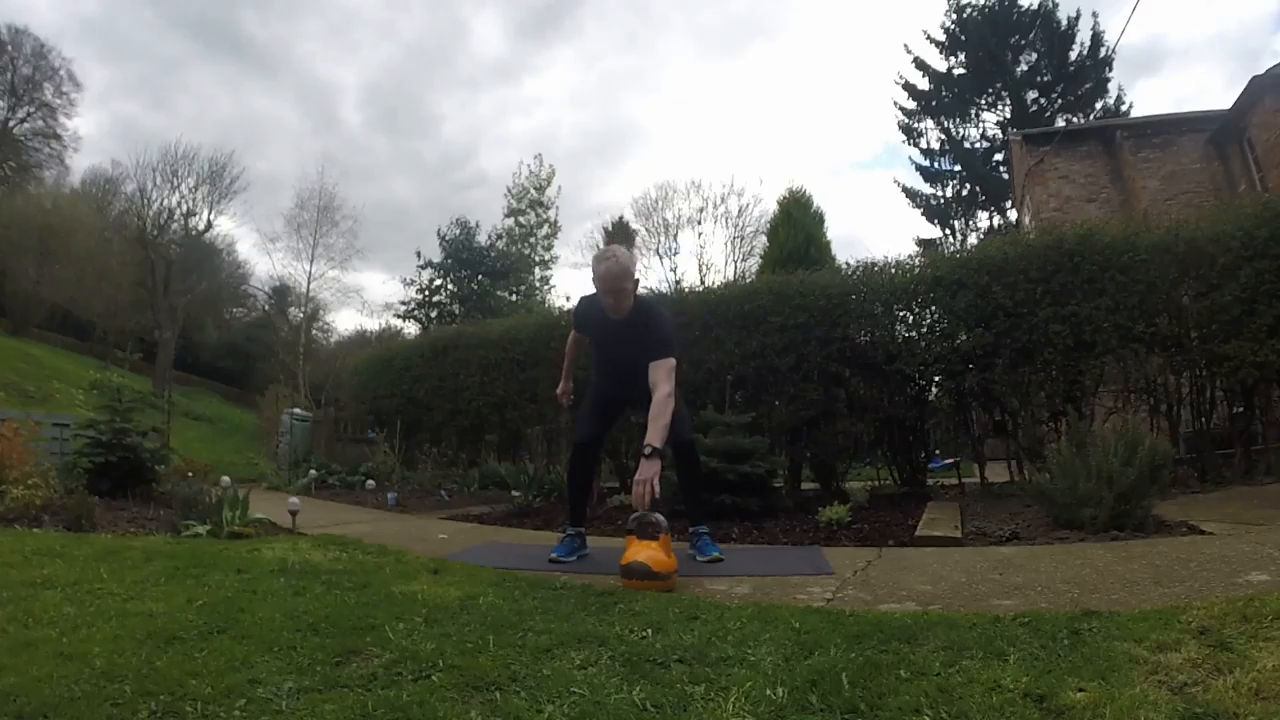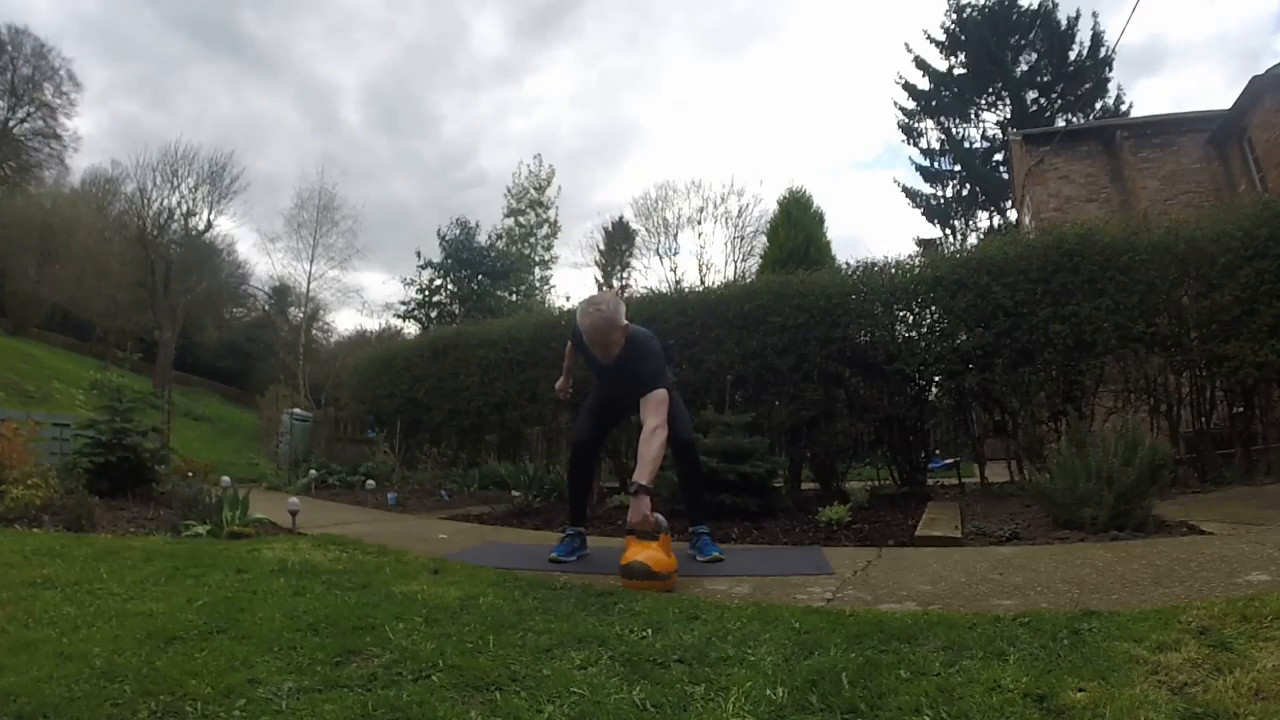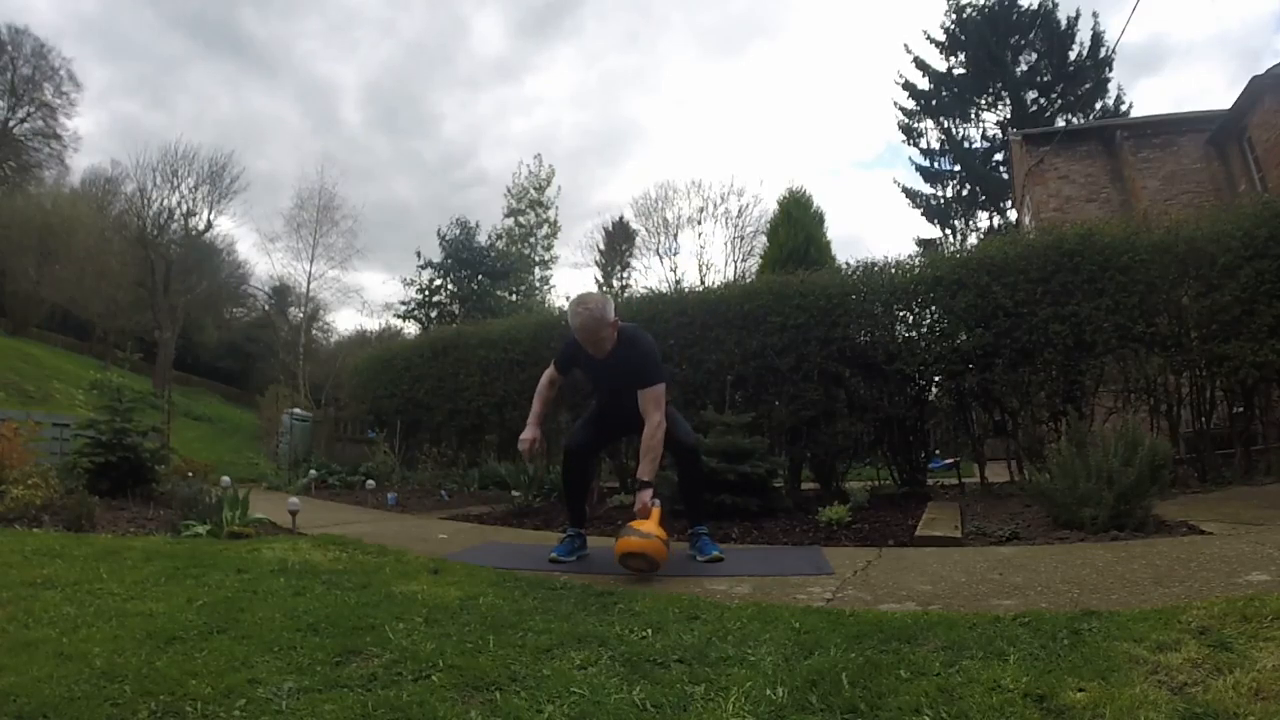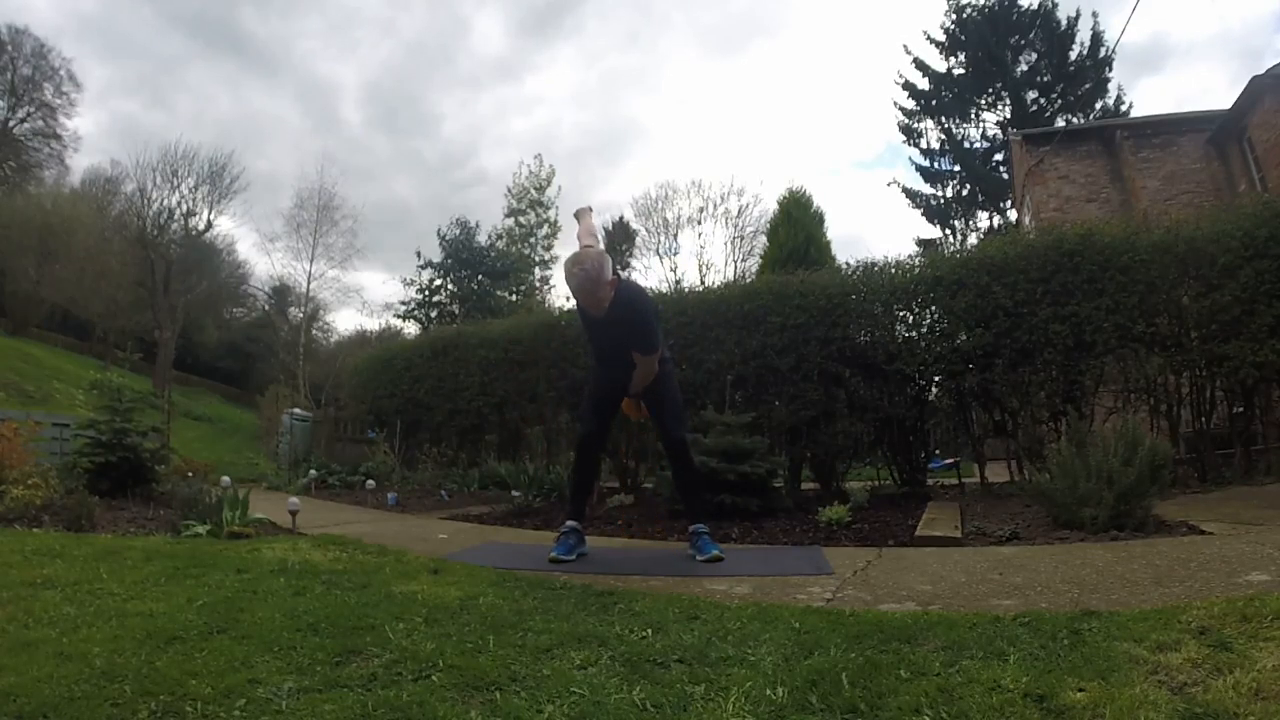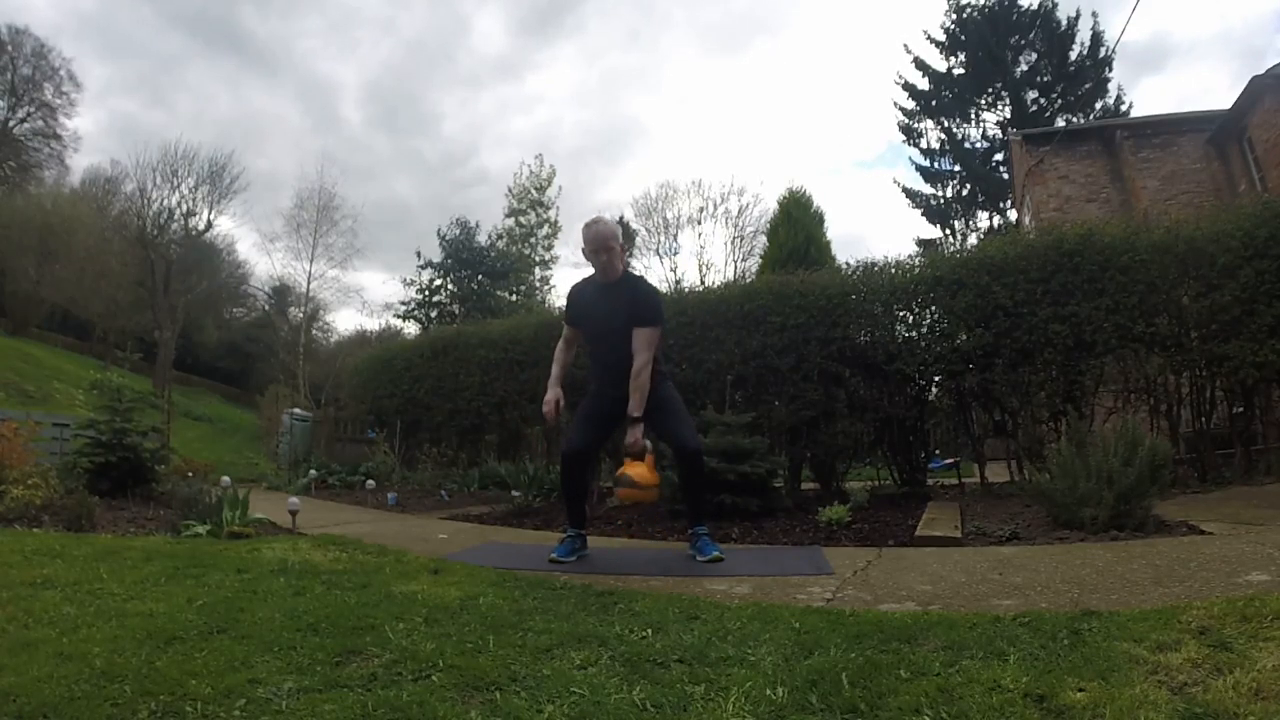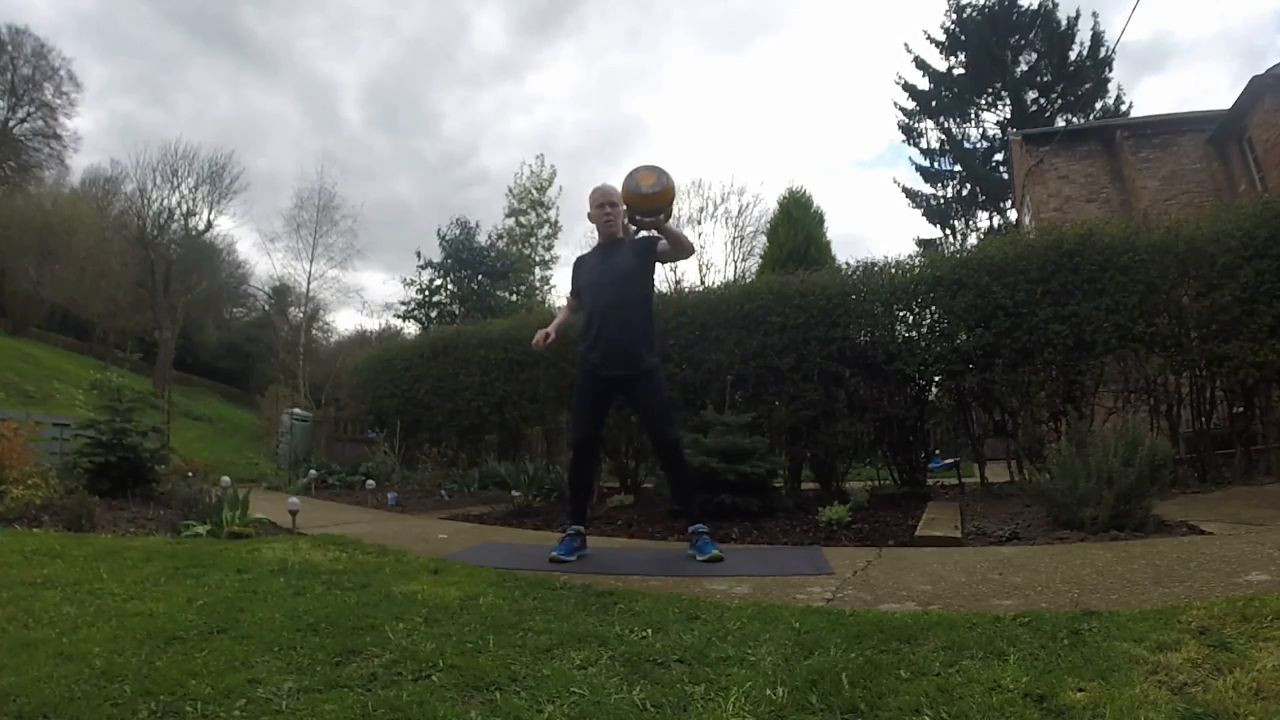
dt=0.5s
person 1, frame 1
left shoulder: (654, 319)
right shoulder: (587, 310)
left elbow: (663, 390)
right elbow: (576, 339)
left wrist: (650, 455)
right wrist: (566, 378)
left hip: (650, 383)
right hip: (607, 388)
left knee: (683, 442)
right knee: (582, 443)
left ankle: (698, 533)
right ankle: (575, 534)
person 1, frame 2
left shoulder: (646, 349)
right shoulder: (582, 335)
left elbow: (655, 426)
left wrist: (640, 491)
right wrist: (565, 378)
left hip: (653, 393)
right hip: (608, 392)
left knee: (684, 442)
right knee: (582, 444)
left ankle: (699, 532)
right ankle: (575, 533)
person 1, frame 3
left shoulder: (640, 346)
right shoulder: (576, 345)
left elbow: (654, 419)
right elbow: (550, 380)
left wrist: (644, 485)
right wrist: (533, 425)
left hip: (651, 409)
right hip: (608, 410)
left knee: (687, 447)
right knee: (574, 449)
left ankle: (698, 533)
right ankle: (575, 533)
person 1, frame 4
left shoulder: (638, 305)
right shoulder: (585, 280)
left elbow: (647, 368)
right elbow: (589, 243)
left wrist: (631, 393)
left hip: (650, 371)
right hip: (606, 371)
left knee: (676, 442)
right knee: (587, 441)
left ankle: (698, 531)
right ankle: (573, 530)
person 1, frame 5
left shoulder: (643, 293)
right shoulder: (580, 294)
left elbow: (643, 361)
right elbow: (568, 342)
left wrist: (636, 422)
right wrist: (553, 387)
left hip: (650, 388)
right hip: (604, 391)
left knee: (689, 448)
right knee: (573, 453)
left ankle: (698, 533)
right ankle: (576, 534)
person 1, frame 6
left shoulder: (642, 247)
right shoulder: (583, 263)
left elbow: (685, 250)
right elbow: (573, 306)
left wrist: (661, 225)
right wrist: (552, 328)
left hip: (640, 366)
right hip: (594, 368)
left knee: (667, 444)
right knee: (583, 447)
left ankle: (697, 530)
right ankle: (576, 532)
